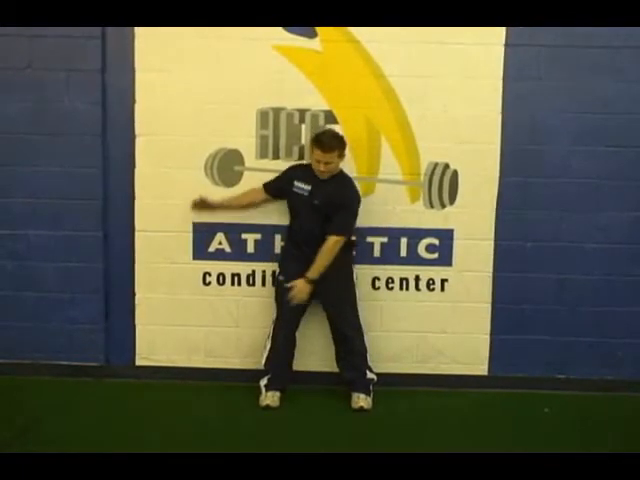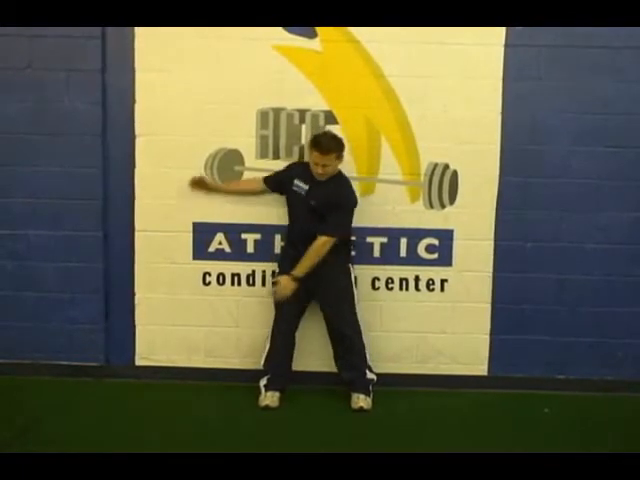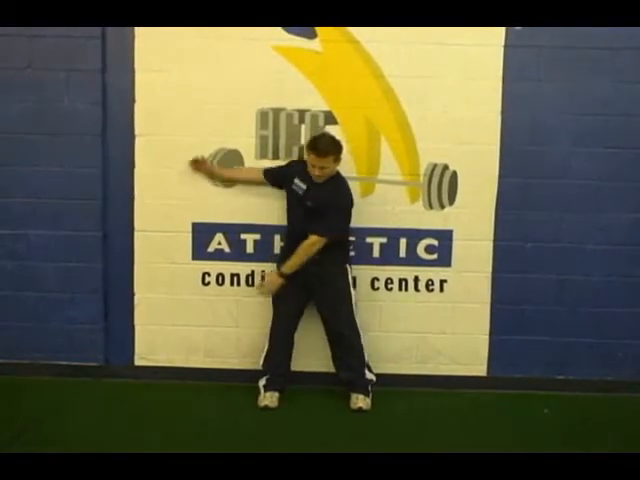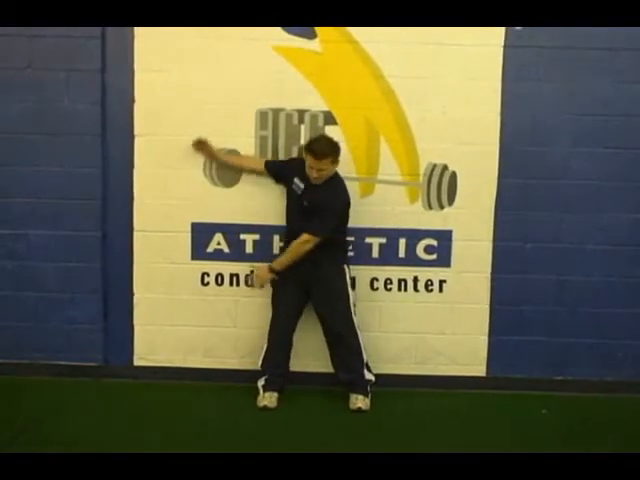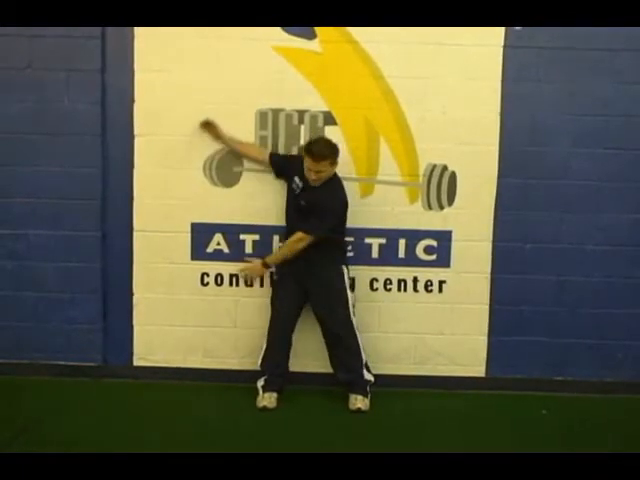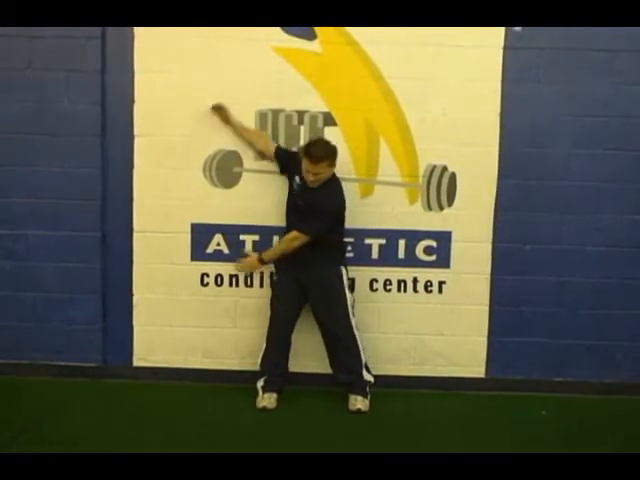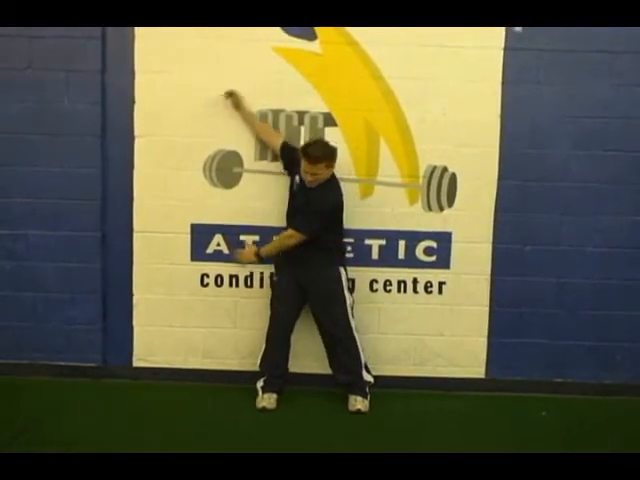
dt=0.1s
person 1, frame 1
left shoulder: (347, 193)
right shoulder: (296, 174)
left elbow: (334, 242)
right elbow: (261, 194)
left wrist: (310, 280)
right wrist: (218, 204)
left hip: (334, 268)
right hip: (294, 262)
left knee: (347, 327)
right knee: (284, 325)
left ankle: (361, 386)
right ankle: (273, 385)
person 1, frame 2
left shoulder: (343, 194)
right shoulder: (295, 172)
left elbow: (324, 242)
right elbow: (260, 184)
left wrist: (295, 278)
right wrist: (217, 187)
left hip: (332, 268)
right hip: (292, 261)
left knee: (344, 327)
right knee: (283, 325)
left ankle: (360, 386)
right ankle: (272, 385)
person 1, frame 3
left shoulder: (339, 195)
right shoulder: (296, 170)
left elbow: (315, 243)
right elbow: (259, 175)
left wrist: (282, 274)
right wrist: (216, 172)
left hip: (330, 267)
right hip: (293, 261)
left knee: (342, 326)
right knee: (281, 325)
left ankle: (360, 386)
right ankle: (271, 385)
person 1, frame 4
left shoulder: (336, 196)
right shoulder: (295, 167)
left elbow: (307, 240)
right elbow: (260, 165)
left wrist: (272, 269)
right wrist: (216, 156)
left hip: (328, 268)
right hip: (292, 262)
left knee: (340, 327)
right knee: (280, 325)
left ankle: (359, 387)
right ankle: (270, 386)
person 1, frame 5
left shoulder: (333, 198)
right shoulder: (296, 166)
left elbow: (301, 239)
right elbow: (260, 154)
left wrist: (264, 264)
right wrist: (221, 137)
left hip: (327, 267)
right hip: (292, 263)
left knee: (339, 328)
right knee: (279, 325)
left ankle: (359, 387)
right ankle: (270, 386)
person 1, frame 6
left shoulder: (331, 198)
right shoulder: (297, 163)
left elbow: (297, 238)
right elbow: (265, 145)
left wrist: (260, 259)
right wrist: (230, 122)
left hip: (326, 268)
right hip: (290, 264)
left knee: (338, 328)
right knee: (279, 325)
left ankle: (358, 388)
right ankle: (269, 386)
person 1, frame 7
left shoulder: (328, 198)
right shoulder: (300, 166)
left elbow: (292, 237)
right elbow: (272, 137)
left wrist: (257, 253)
right wrist: (241, 109)
left hip: (325, 268)
right hip: (291, 264)
left knee: (338, 328)
right knee: (279, 325)
left ankle: (358, 388)
right ankle: (270, 387)
